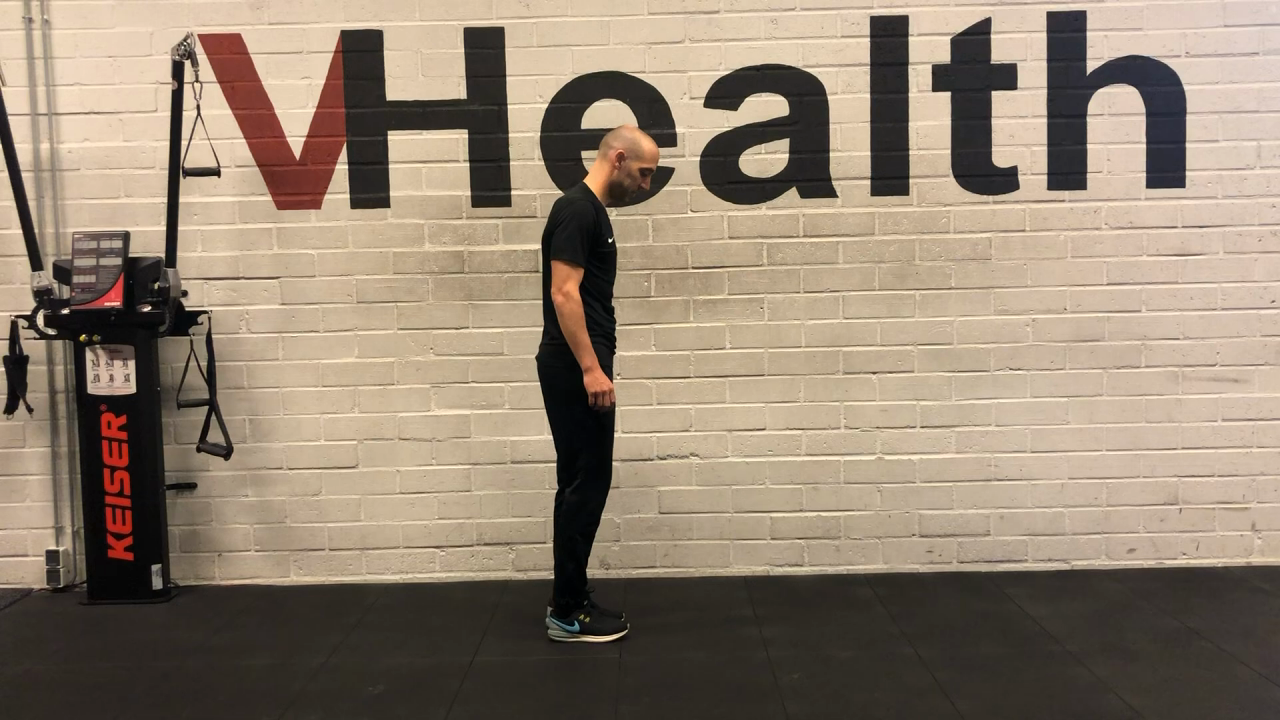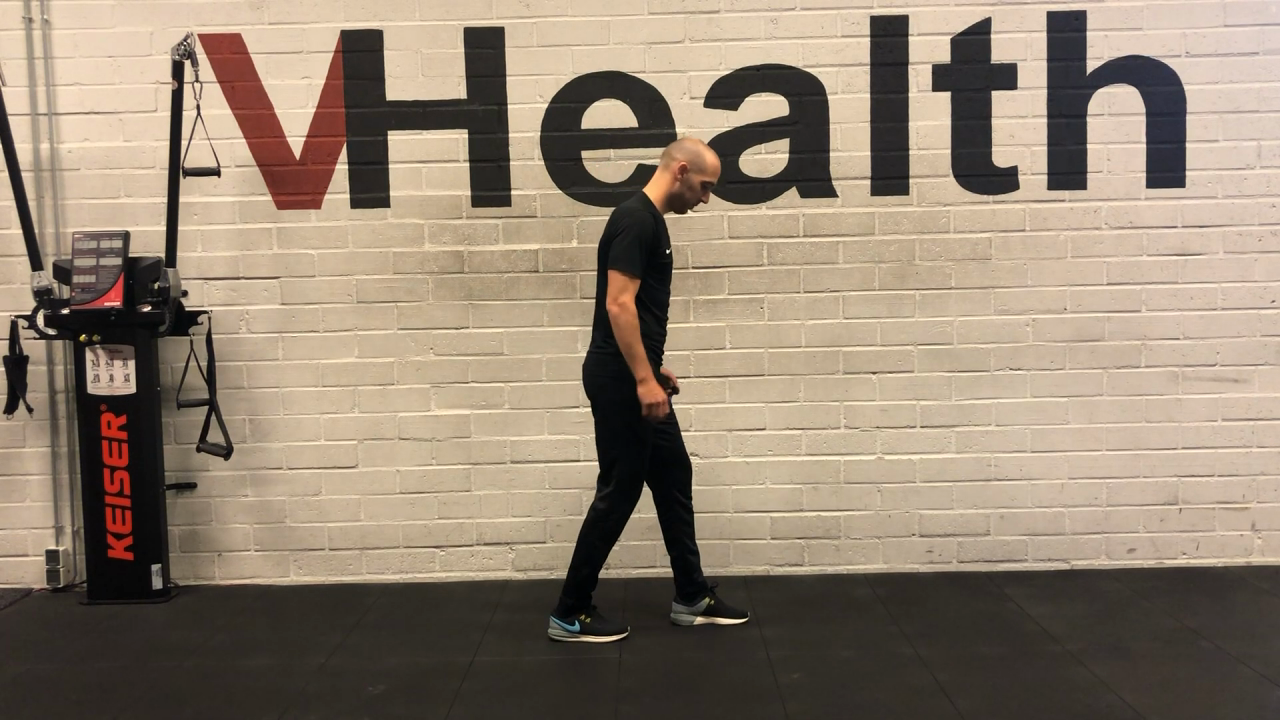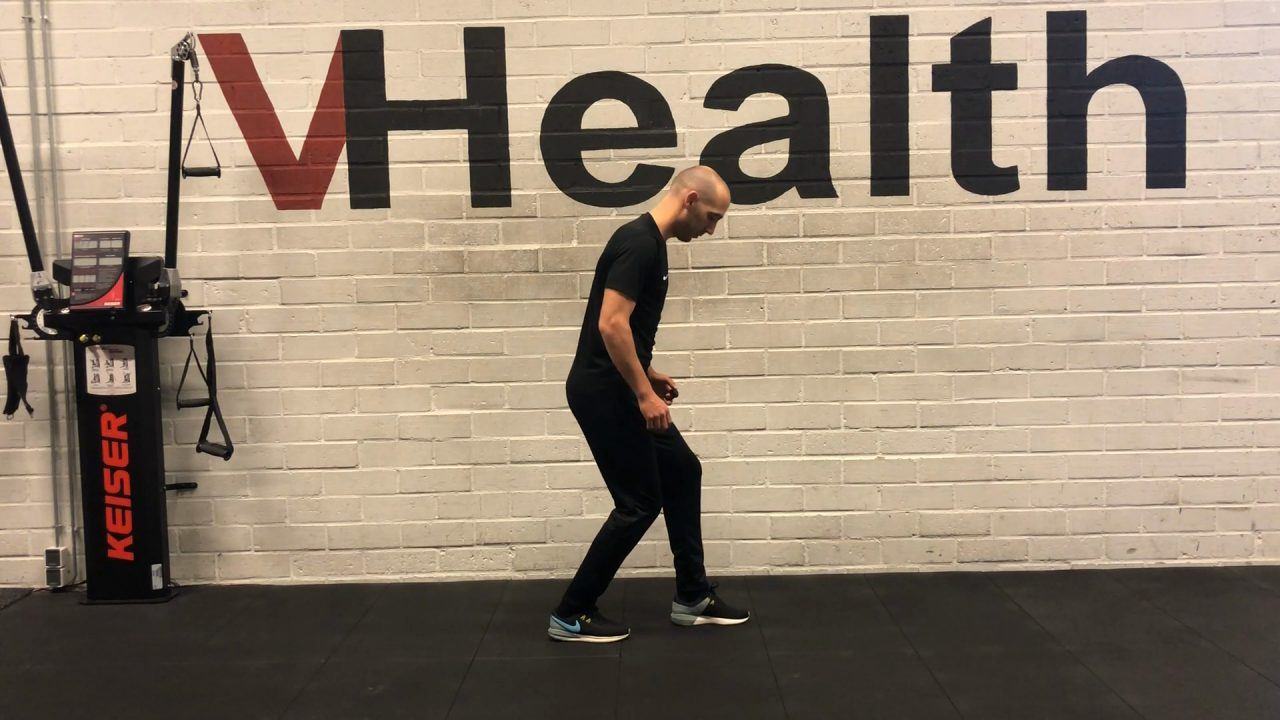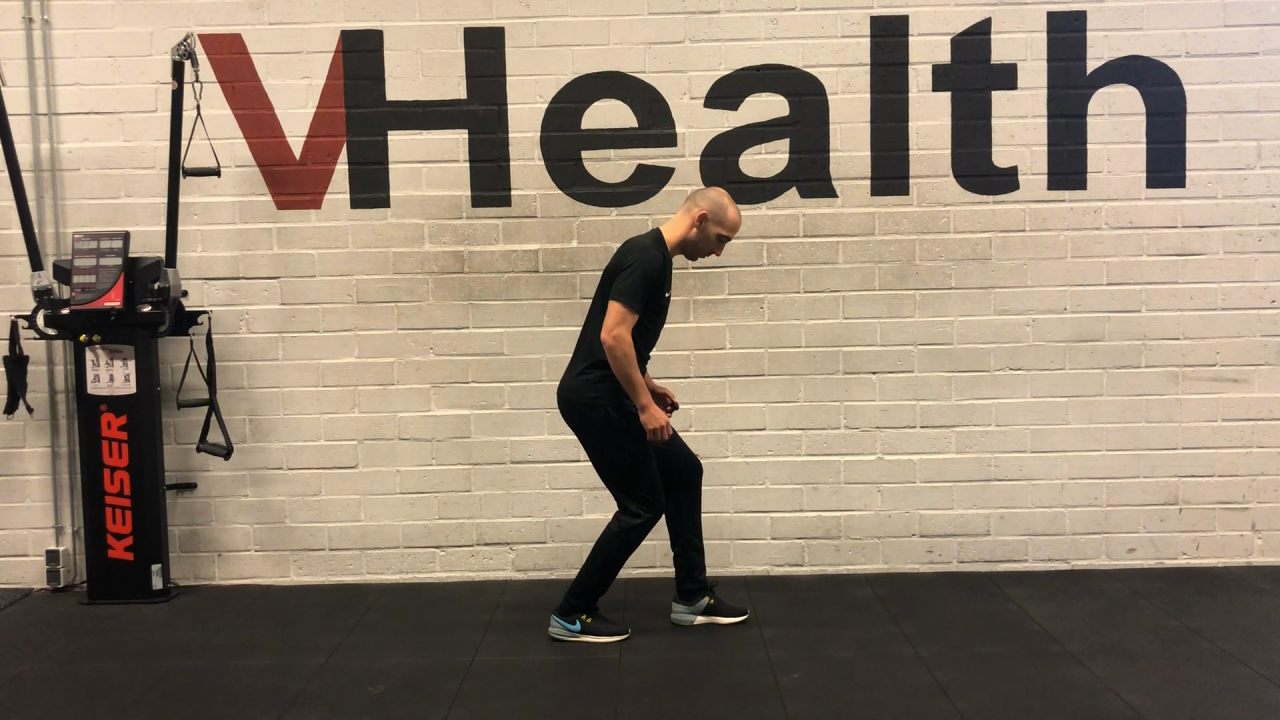
dt=1s
person 1, frame 1
left shoulder: (592, 211)
right shoulder: (577, 209)
right elbow: (564, 293)
right wrist: (592, 368)
left hip: (577, 365)
right hip: (574, 367)
left knee: (582, 481)
right knee: (588, 482)
left ankle: (571, 598)
right ankle: (567, 612)
person 1, frame 2
left shoulder: (649, 220)
right shoulder: (636, 220)
right elbow: (618, 304)
left wrist: (655, 371)
right wrist: (644, 379)
left hip: (635, 376)
right hip: (619, 377)
left knee: (674, 477)
right knee: (620, 489)
left ankle: (692, 597)
right ankle: (570, 612)
person 1, frame 3
left shoulder: (649, 242)
right shoulder: (639, 243)
right elbow: (611, 324)
left wrist: (647, 375)
right wrist: (644, 394)
left hip: (617, 387)
right hip: (603, 391)
left knee: (683, 473)
right knee: (639, 503)
left ankle: (693, 597)
right ankle: (572, 613)
person 1, frame 4
left shoulder: (656, 256)
right shoulder: (646, 256)
right elbow: (613, 336)
left wrist: (648, 387)
right wrist: (645, 406)
left hip: (610, 394)
right hip: (595, 398)
left knee: (683, 472)
right knee: (643, 505)
left ankle: (692, 598)
right ankle: (572, 614)
